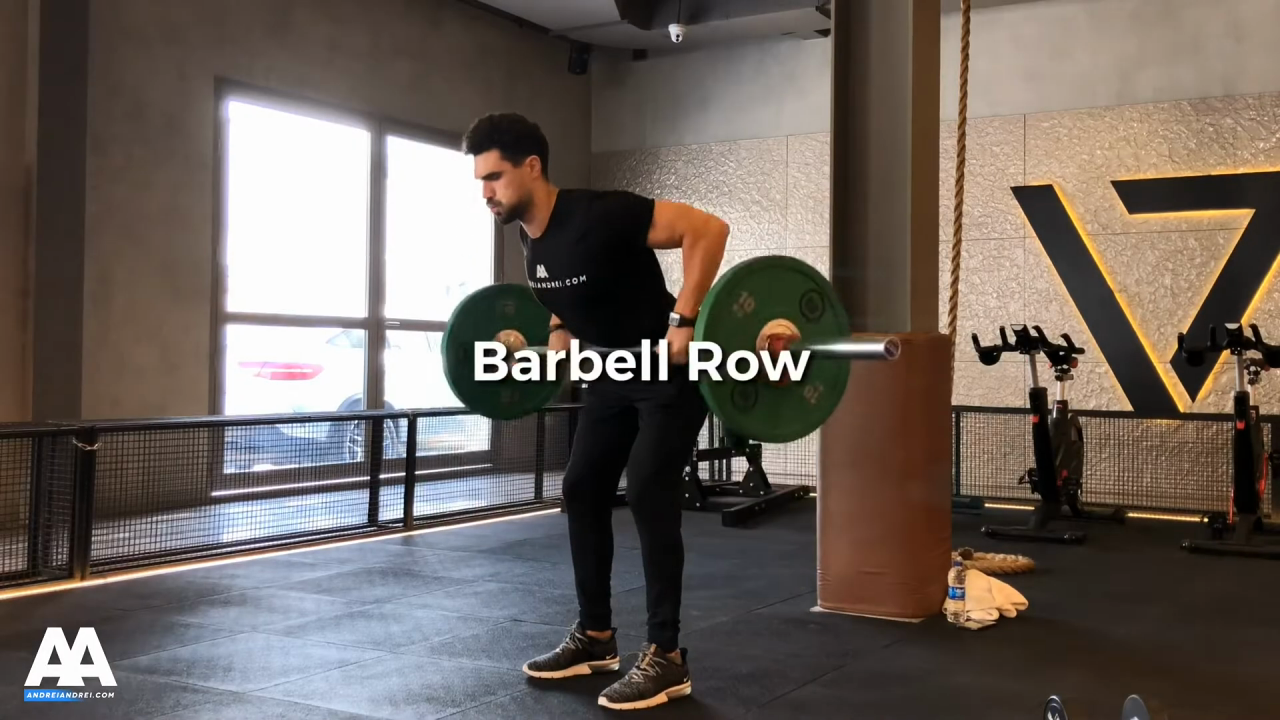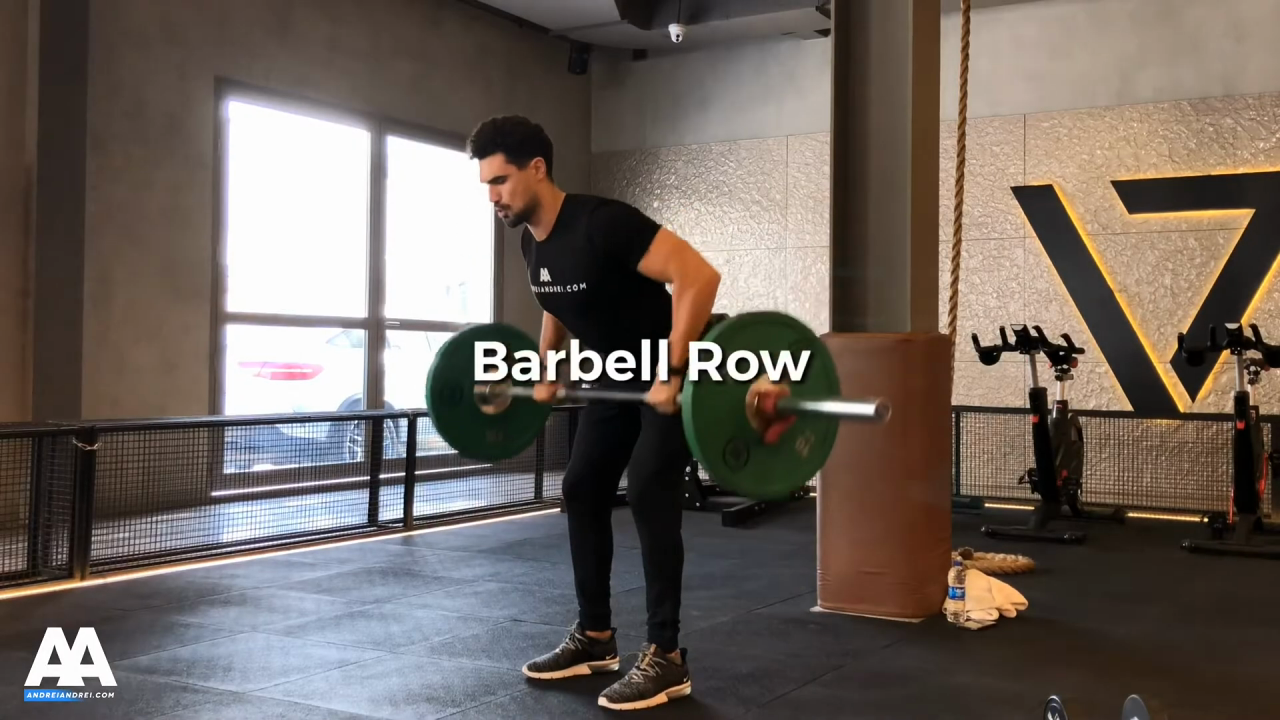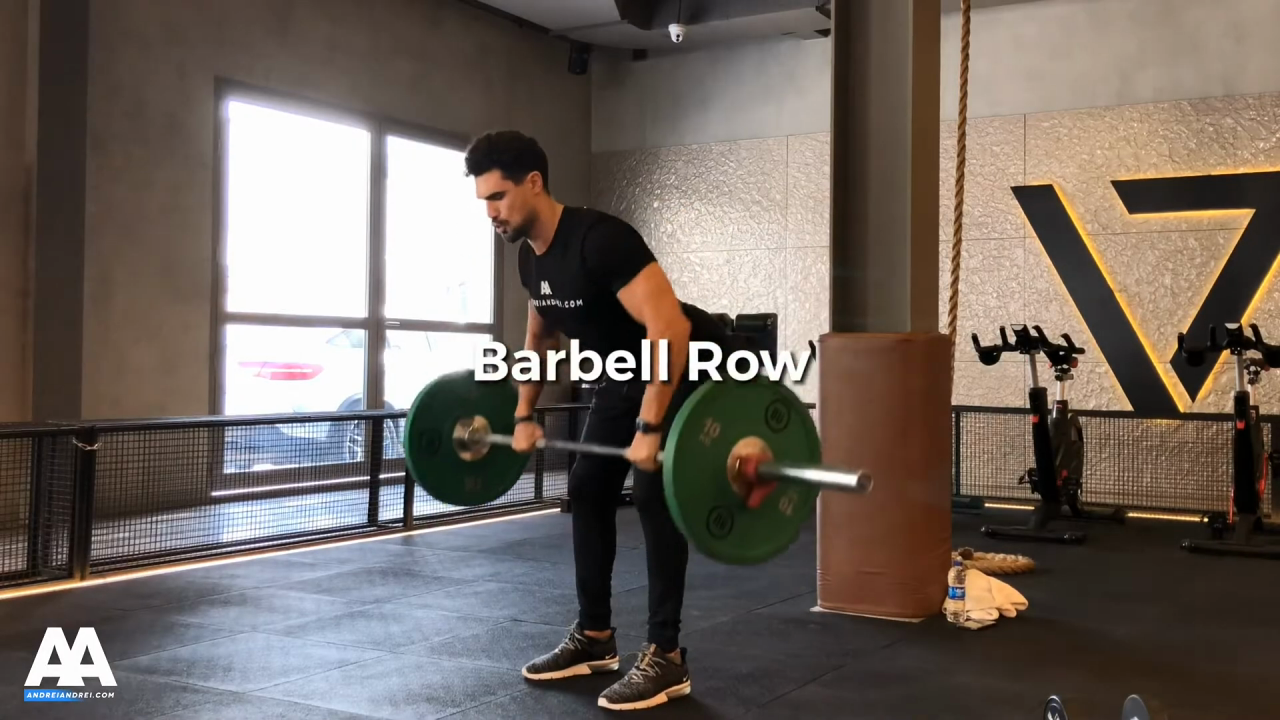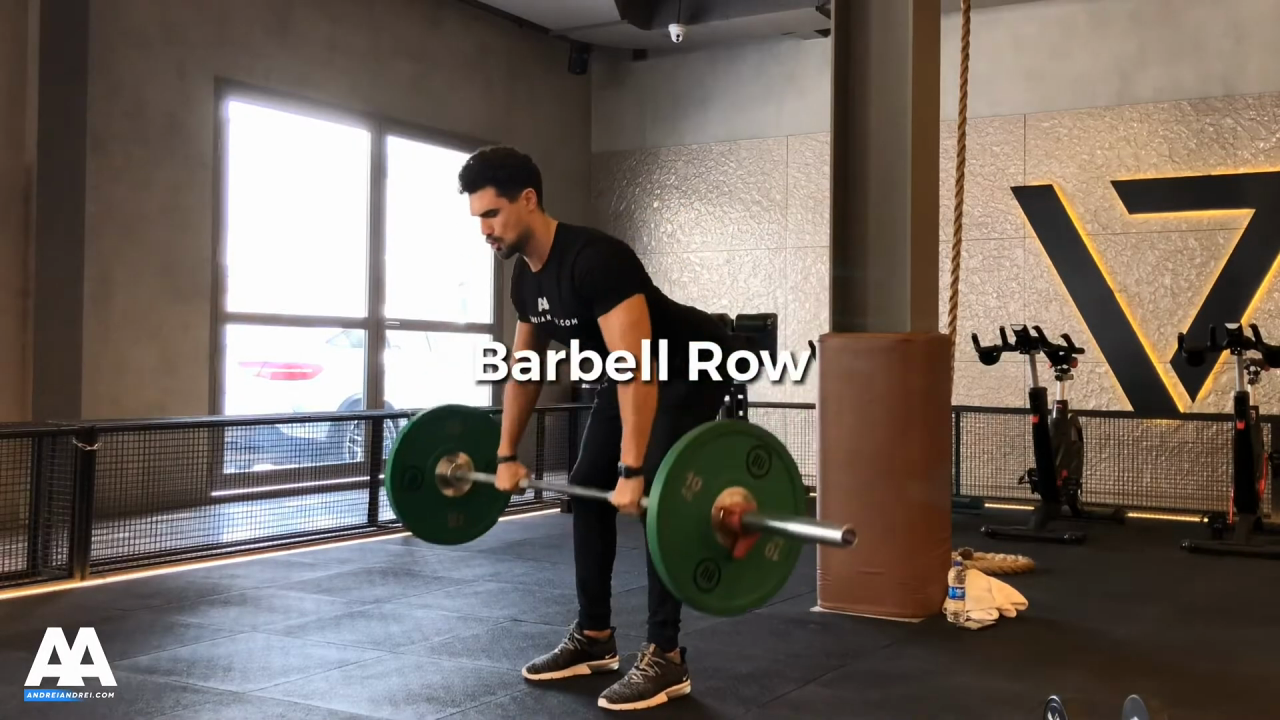
dt=0.2s
person 1, frame 1
left shoulder: (599, 215)
right shoulder: (531, 236)
left elbow: (709, 230)
left wrist: (683, 320)
right wrist: (559, 329)
left hip: (672, 369)
right hip: (614, 370)
left knee: (648, 495)
right knee: (582, 490)
left ankle: (666, 658)
right ankle: (595, 637)
person 1, frame 2
left shoulder: (602, 224)
right shoulder: (532, 242)
left elbow: (699, 278)
left wrist: (671, 377)
right wrist: (545, 369)
left hip: (678, 364)
right hip: (618, 370)
left knee: (649, 494)
right knee: (582, 489)
left ankle: (665, 657)
right ankle: (594, 636)
person 1, frame 3
left shoulder: (601, 240)
right shoulder: (530, 260)
left elbow: (670, 331)
right elbow: (537, 341)
left wrist: (649, 430)
right wrist: (525, 416)
left hip: (689, 365)
right hip: (624, 368)
left knee: (656, 493)
right knee: (587, 489)
left ankle: (665, 657)
right ankle: (594, 637)
person 1, frame 4
left shoulder: (594, 259)
right shoulder: (525, 280)
left elbow: (635, 367)
left wrist: (634, 472)
right wrist: (507, 455)
left hip: (691, 367)
right hip: (627, 372)
left knee: (654, 498)
right knee: (587, 489)
left ankle: (665, 657)
right ankle: (594, 637)
